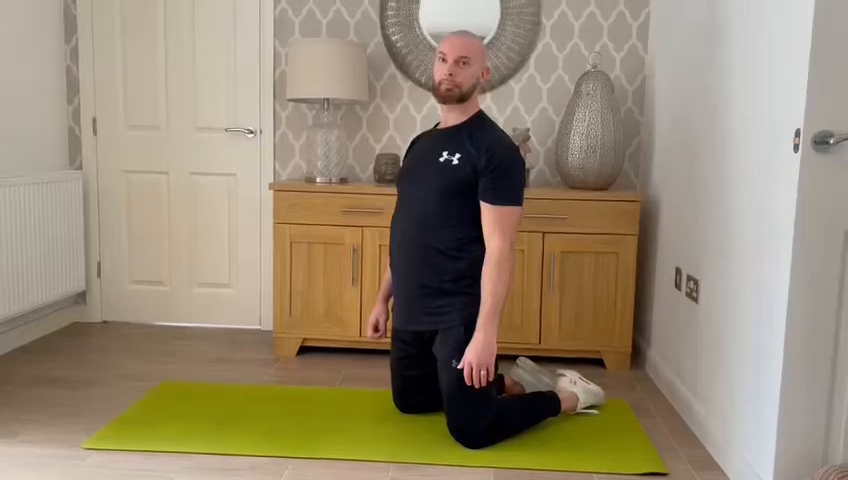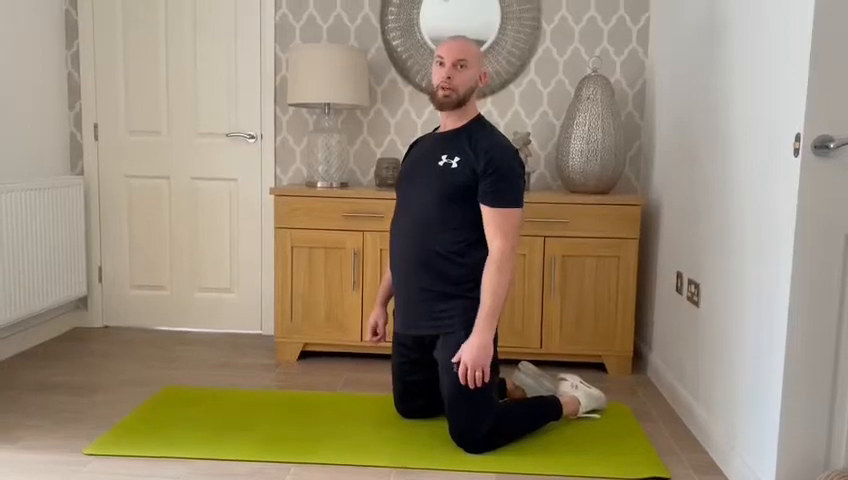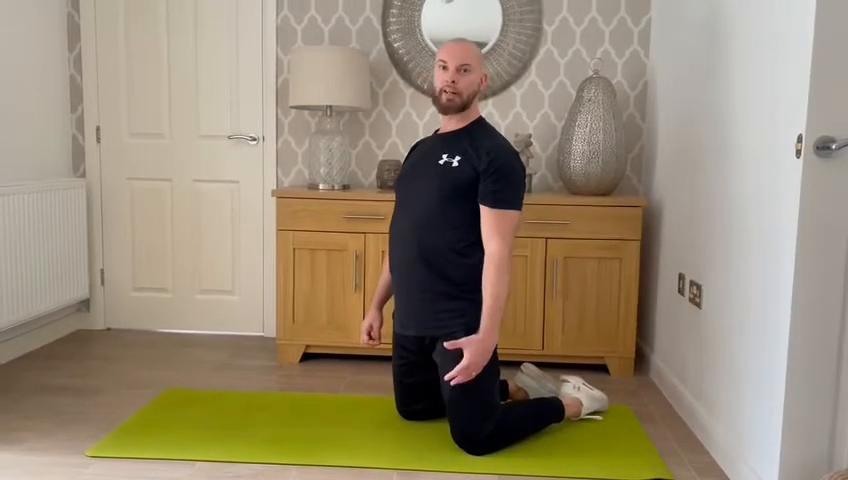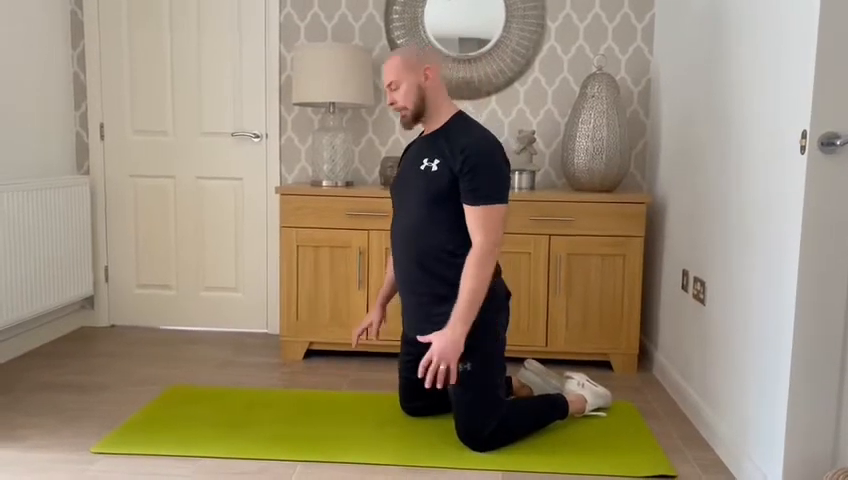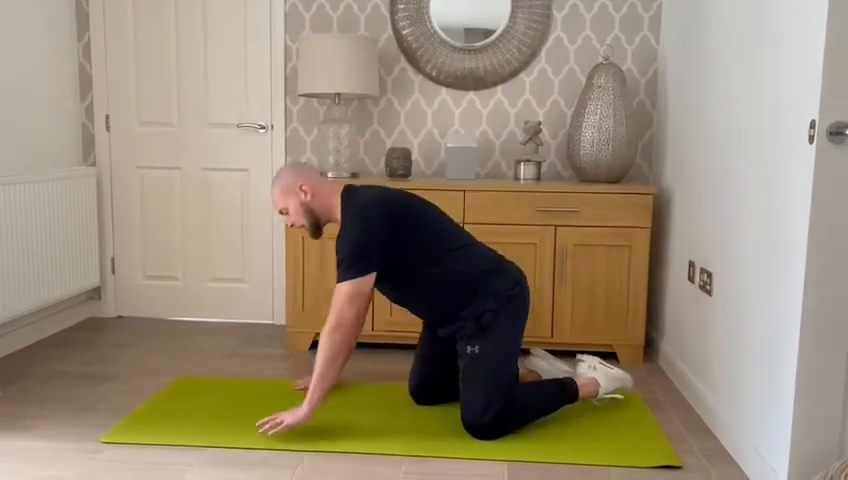
dt=0.7s
person 1, frame 1
left shoulder: (494, 149)
right shoulder: (421, 144)
left elbow: (499, 247)
left wrist: (486, 333)
right wrist: (383, 299)
left hip: (459, 314)
right hip: (410, 311)
left knee: (471, 431)
right knee: (409, 400)
left ankle: (566, 397)
right ankle: (508, 384)
person 1, frame 2
left shoulder: (493, 152)
right shoulder: (420, 148)
left elbow: (501, 250)
left wrist: (483, 333)
right wrist: (381, 302)
left hip: (460, 318)
right hip: (411, 315)
left knee: (473, 435)
right knee: (411, 405)
left ankle: (567, 401)
right ankle: (509, 388)
person 1, frame 3
left shoulder: (494, 154)
right shoulder: (421, 150)
left elbow: (497, 250)
left wrist: (488, 334)
right wrist: (376, 304)
left hip: (460, 320)
right hip: (411, 316)
left knee: (475, 437)
right knee: (413, 407)
left ankle: (571, 402)
right ankle: (513, 388)
person 1, frame 4
left shoulder: (476, 147)
right shoulder: (415, 150)
left elbow: (484, 247)
left wrist: (457, 330)
right wrist: (380, 304)
left hip: (462, 319)
right hip: (421, 317)
left knee: (479, 434)
right knee: (415, 404)
left ankle: (575, 399)
right ankle: (518, 384)
person 1, frame 5
left shoulder: (362, 222)
right shoulder: (359, 212)
left elbow: (341, 324)
right elbow: (355, 307)
left wrist: (307, 409)
right wrist: (330, 372)
left hip: (492, 303)
right hip: (455, 309)
left knee: (483, 422)
right knee: (423, 391)
left ankle: (589, 381)
